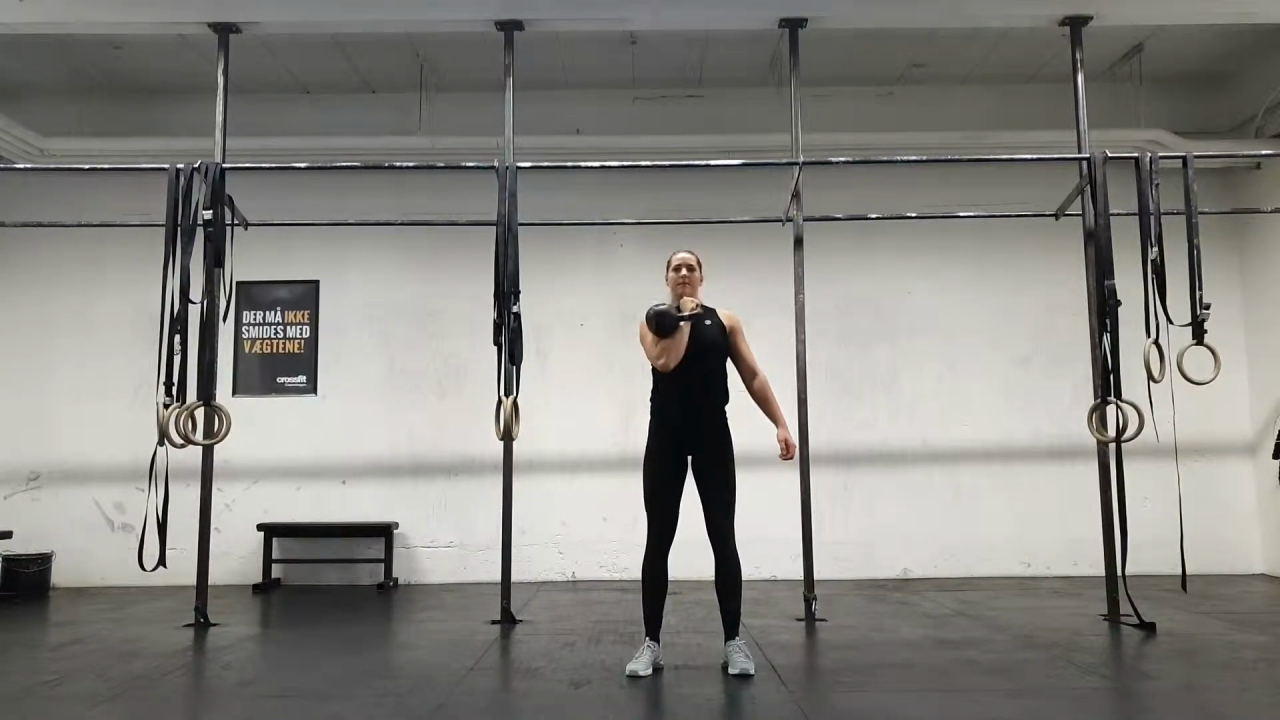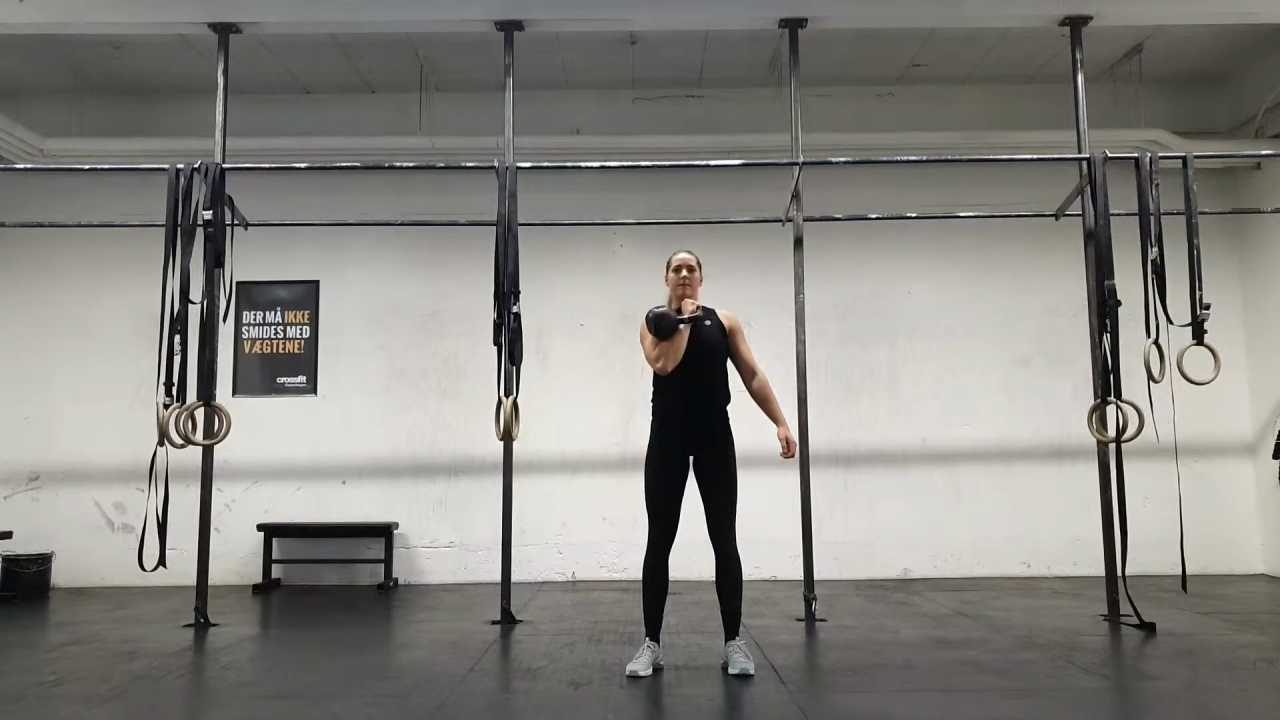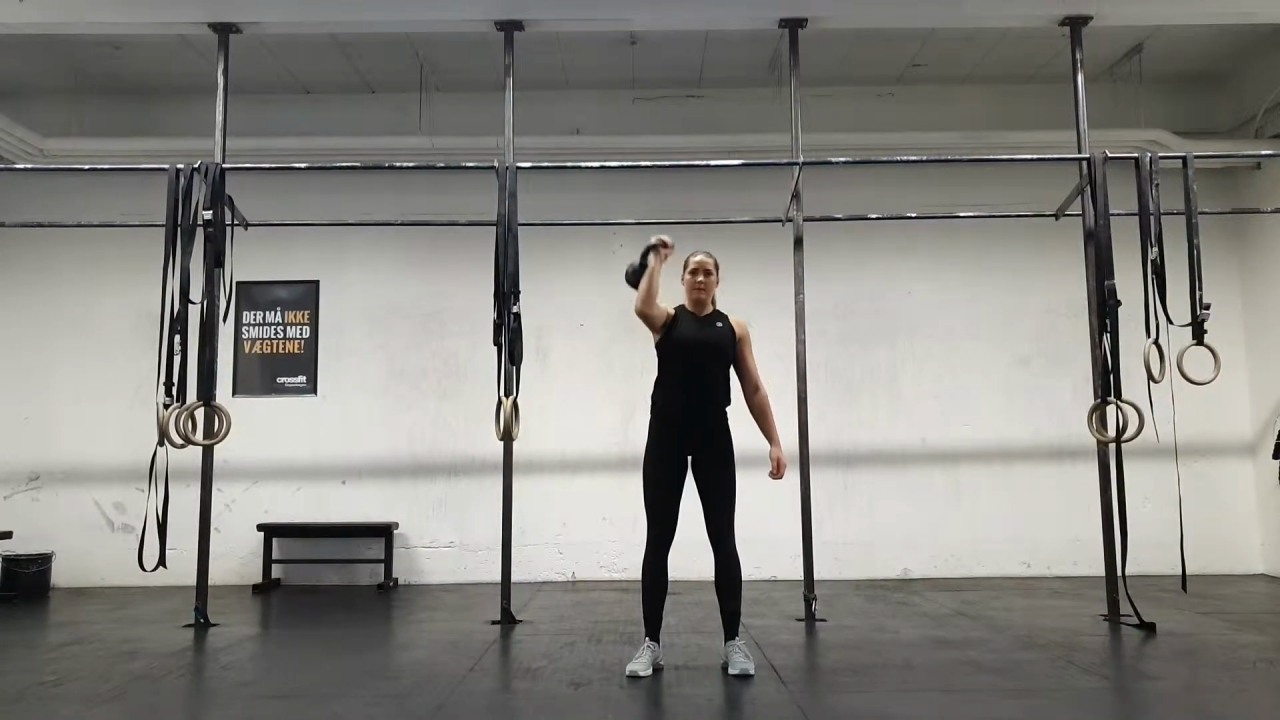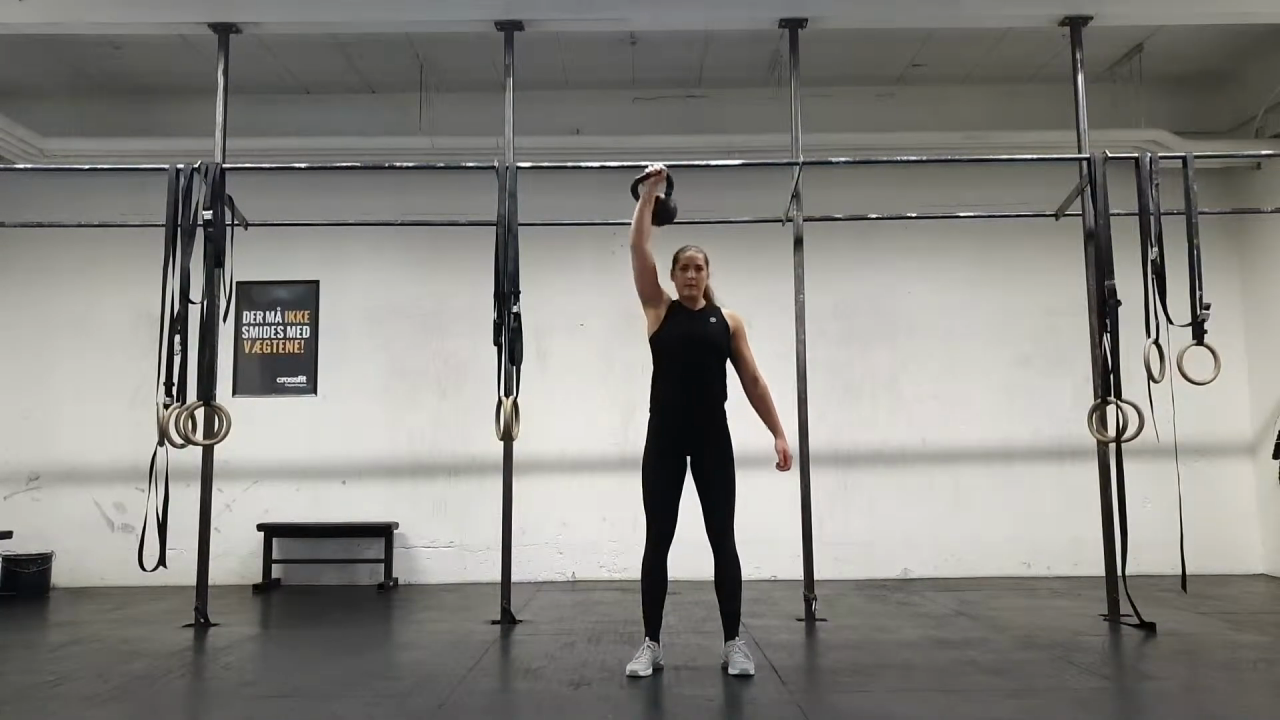
dt=0.4s
person 1, frame 1
left shoulder: (724, 320)
right shoulder: (653, 323)
left elbow: (753, 375)
right elbow: (666, 362)
left wrist: (780, 424)
right wrist: (683, 319)
left hip: (712, 435)
right hip: (666, 435)
left knee: (723, 538)
right knee: (658, 540)
left ankle: (733, 642)
right ankle: (651, 643)
person 1, frame 2
left shoulder: (725, 321)
right shoulder: (655, 324)
left elbow: (753, 376)
right elbow: (663, 365)
left wrist: (781, 422)
right wrist: (682, 319)
left hip: (714, 435)
right hip: (667, 435)
left knee: (724, 539)
right knee: (659, 540)
left ankle: (733, 642)
right ankle: (651, 644)
person 1, frame 3
left shoulder: (735, 327)
right shoulder: (668, 319)
left elbow: (754, 389)
right elbow: (643, 307)
left wrist: (774, 442)
right wrist: (657, 259)
left hip: (714, 437)
right hip: (666, 434)
left knee: (723, 540)
right knee: (658, 540)
left ankle: (733, 643)
right ankle: (651, 644)
person 1, frame 4
left shoulder: (728, 321)
right shoulder: (659, 309)
left elbow: (752, 380)
right elbow: (639, 248)
left wrist: (779, 434)
right wrist: (648, 194)
left hip: (712, 436)
right hip: (665, 436)
left knee: (723, 540)
right knee: (657, 540)
left ankle: (733, 643)
right ankle: (651, 643)
